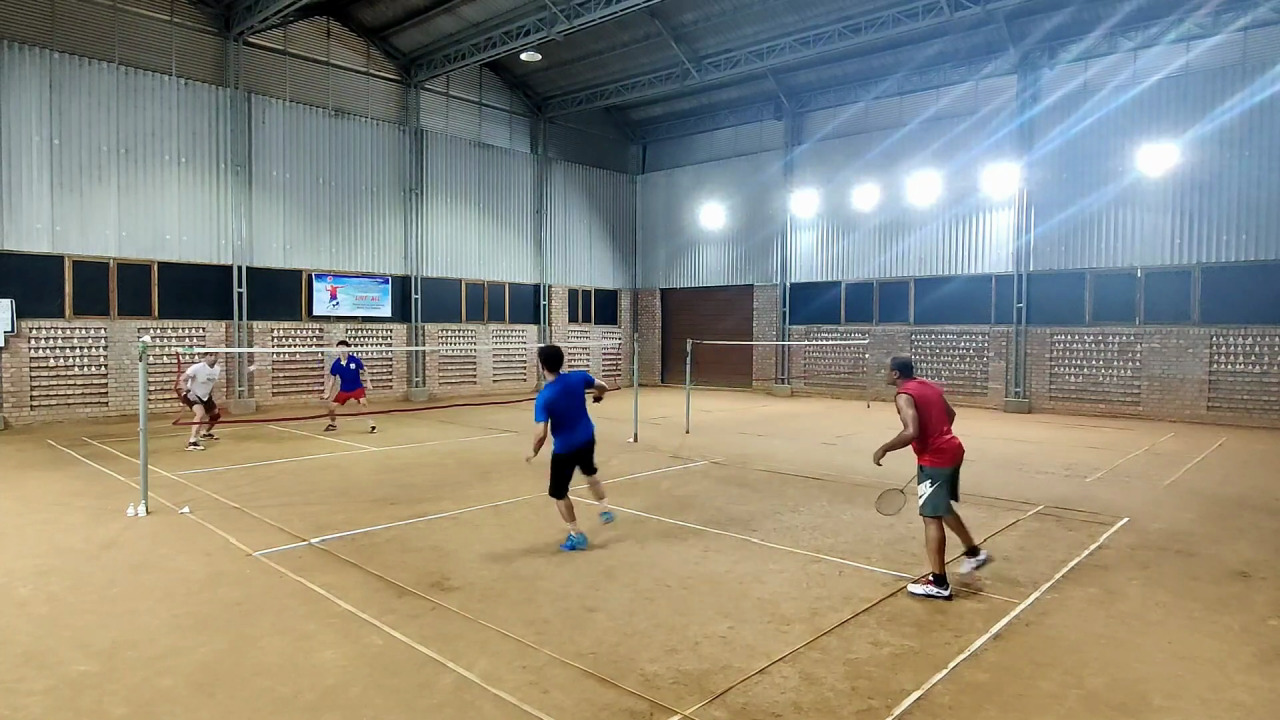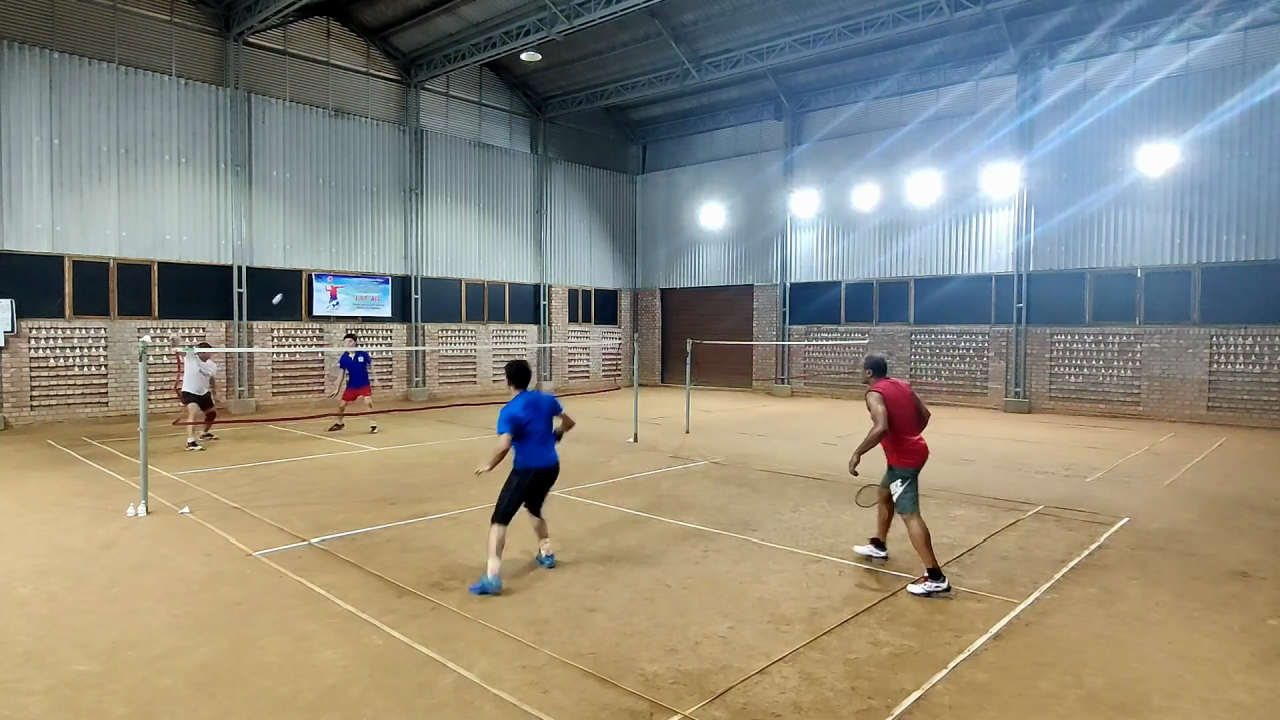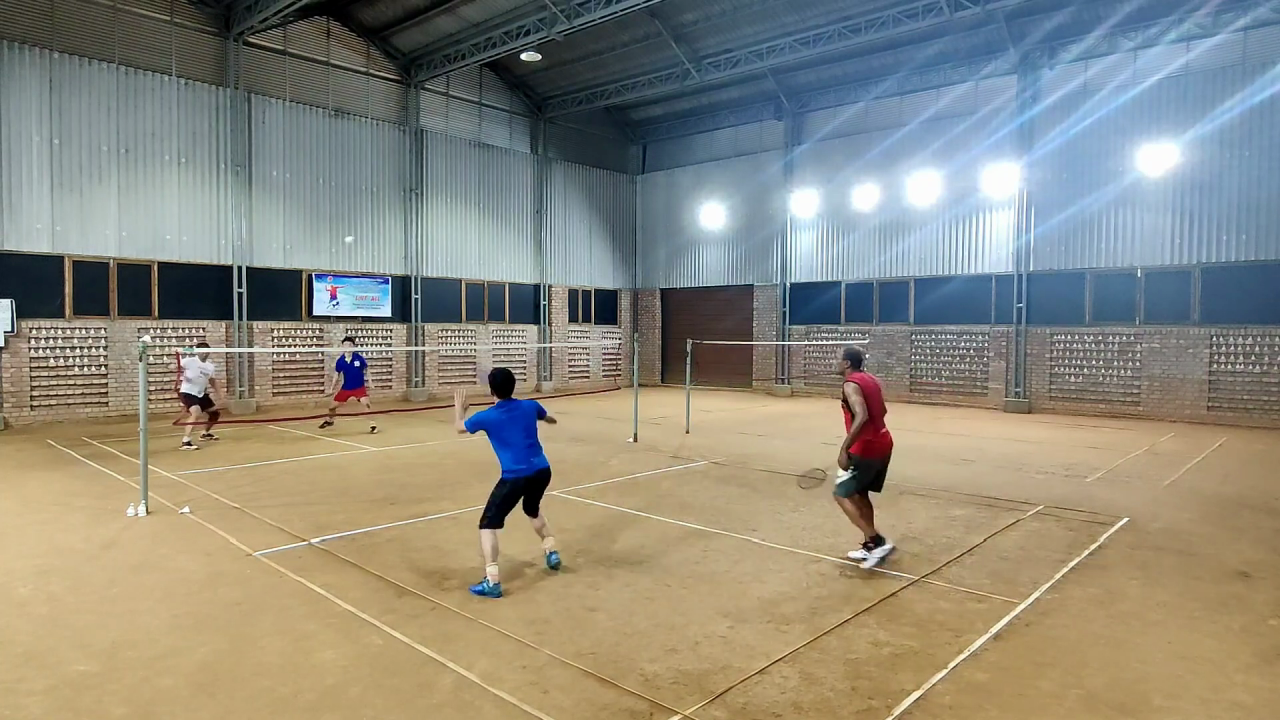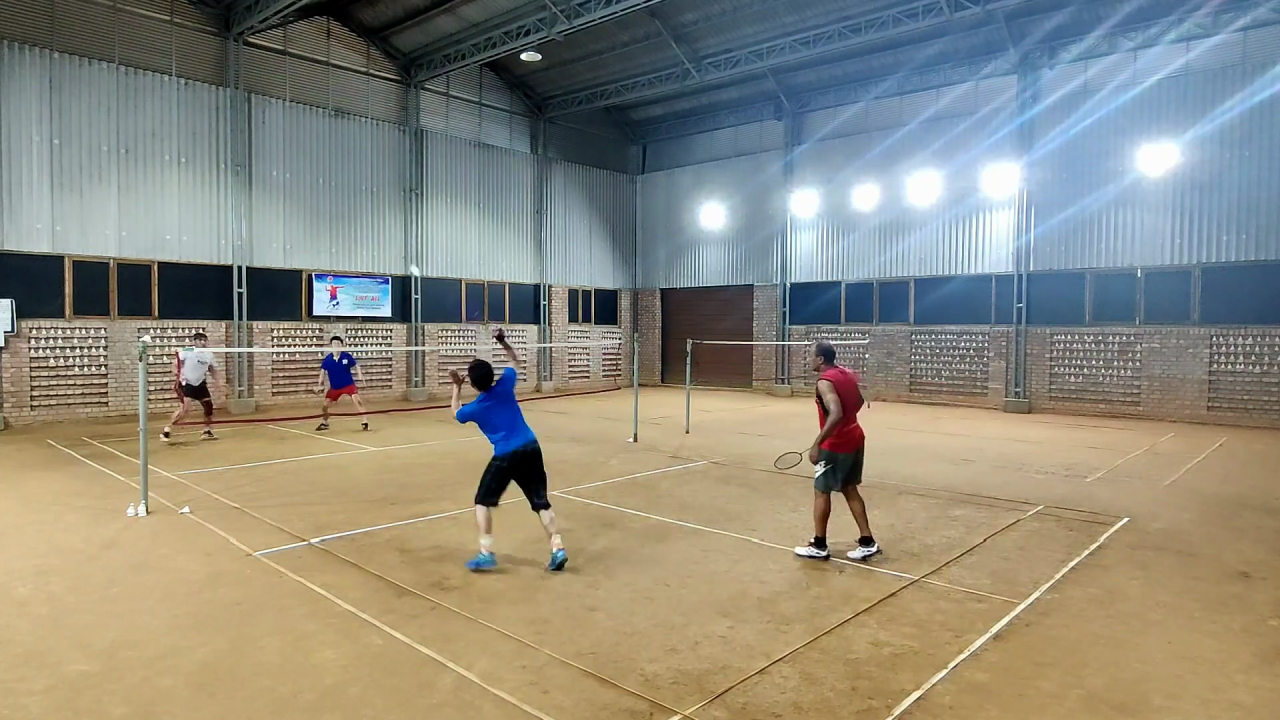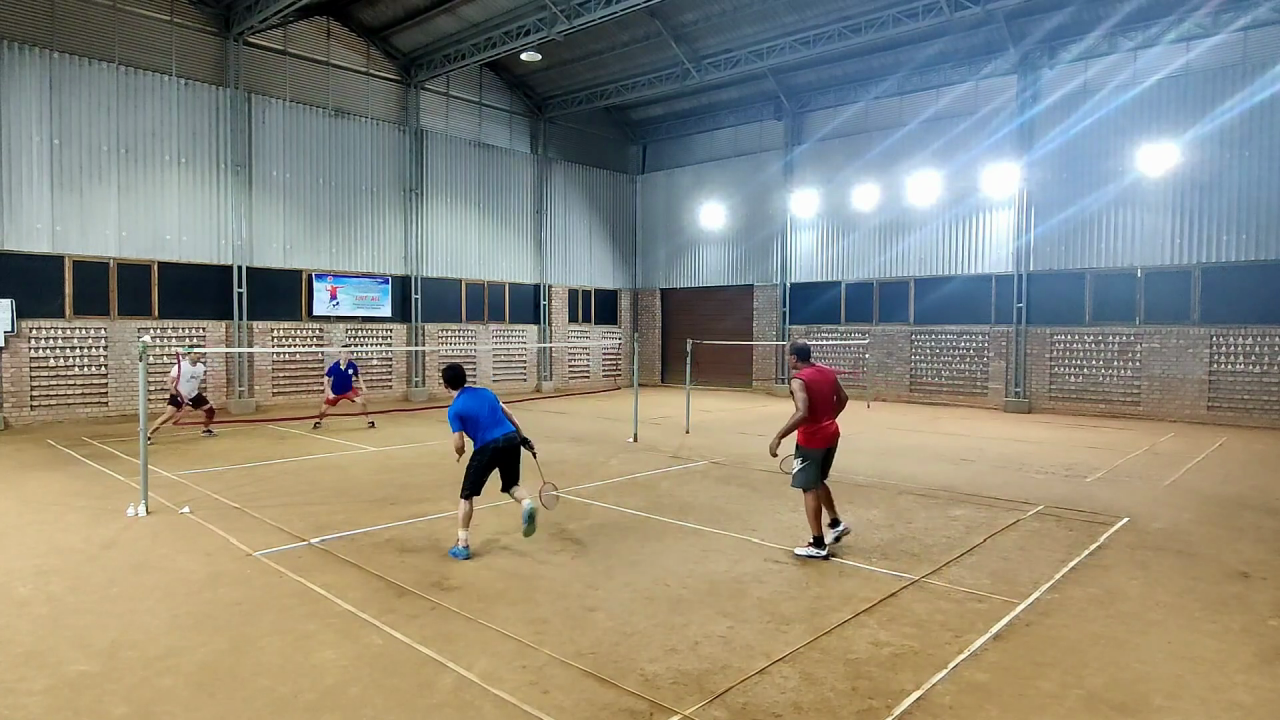
dt=0.3s
person 1, frame 1
left shoulder: (904, 396)
right shoulder: (929, 386)
left elbow: (911, 432)
right elbow: (950, 413)
left wrist: (883, 449)
left hip: (935, 460)
right hip: (954, 450)
left knee: (932, 516)
right knee: (942, 508)
left ankle: (938, 583)
right ankle: (974, 552)
person 1, frame 2
left shoulder: (874, 393)
right shoulder: (902, 386)
left elbow: (881, 428)
right elbow: (925, 415)
left wrist: (857, 453)
left hip: (902, 458)
right hip: (917, 450)
left knee: (909, 515)
right knee: (884, 494)
left ankle: (935, 577)
right ankle: (878, 546)
person 1, frame 3
left shoulder: (851, 385)
right shoulder: (871, 380)
left elbow: (862, 417)
left wrist: (844, 448)
left hip: (865, 449)
right hip: (883, 445)
left knee: (843, 496)
right knee: (860, 493)
left ankle: (878, 542)
right ankle: (871, 546)
person 1, frame 4
left shoulder: (825, 381)
right shoulder: (847, 374)
left elbow: (836, 415)
right elbow: (859, 402)
left wrist: (817, 444)
left hip: (836, 444)
right hip: (855, 438)
left knee: (821, 491)
right knee: (849, 489)
left ankle: (819, 546)
right ankle: (867, 543)
person 1, frame 5
left shoulder: (799, 379)
right shoulder: (827, 372)
left elbow: (802, 413)
right elbow: (843, 398)
left wrist: (778, 437)
left hip: (812, 440)
right hip: (831, 435)
left knee: (810, 489)
right knee: (818, 482)
left ankle: (818, 545)
right ankle: (836, 523)
person 2, frame 1
left shoulder: (544, 397)
right shoulder: (578, 377)
left elbow: (541, 434)
right elbow: (603, 387)
left wrist: (534, 453)
right wrist: (598, 396)
left hip: (565, 449)
right hip: (587, 439)
left knee: (558, 494)
right knee: (589, 472)
left ankle: (576, 535)
right ankle: (605, 509)
person 2, frame 2
left shoulder: (509, 412)
right shoulder: (546, 400)
left elbow: (504, 447)
right elbow: (569, 422)
left wrist: (488, 465)
right wrist: (558, 433)
left hip: (527, 470)
right hip: (551, 467)
left knee: (499, 520)
right knee: (533, 507)
left ankle: (493, 576)
right ankle: (547, 553)
person 2, frame 3
left shoulder: (487, 417)
right shoulder: (529, 407)
left elbow: (459, 427)
right elbow: (552, 419)
left wrist: (459, 405)
left hip: (514, 477)
right hip: (542, 471)
left knee: (488, 526)
right knee: (532, 510)
left ankle: (492, 581)
right ankle: (551, 551)
person 2, frame 4
left shoulder: (472, 410)
right shoulder: (504, 387)
left elbow: (456, 412)
right elbow: (513, 362)
left wrist: (456, 387)
right wrist: (502, 341)
left hip: (505, 456)
right hip: (531, 449)
left knee: (482, 502)
right knee: (541, 503)
left ankle: (486, 553)
right ankle: (557, 549)
person 2, frame 5
left shoulder: (455, 408)
right shoulder: (486, 392)
left elbow: (459, 446)
right elbow: (510, 415)
left wrist: (459, 455)
right wrist: (523, 437)
left hip: (486, 447)
right hip: (510, 440)
left knee: (467, 496)
right knee: (512, 487)
left ankle: (462, 545)
right ankle: (527, 504)
